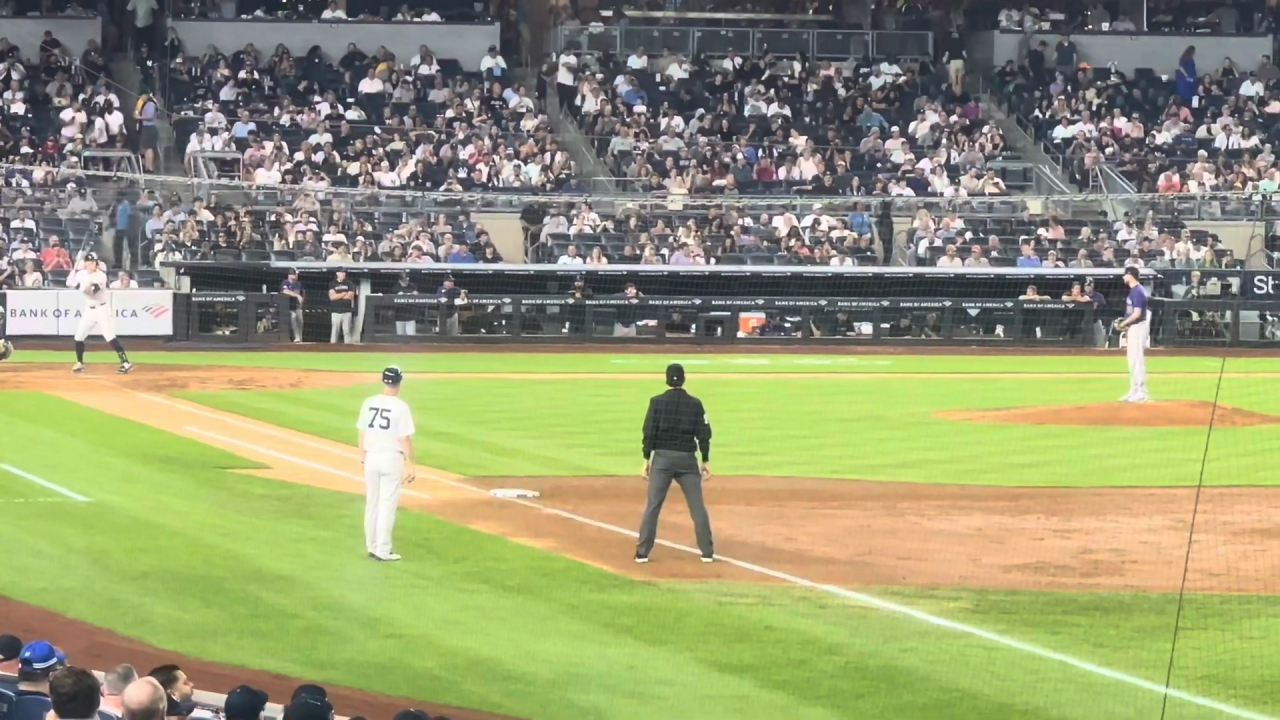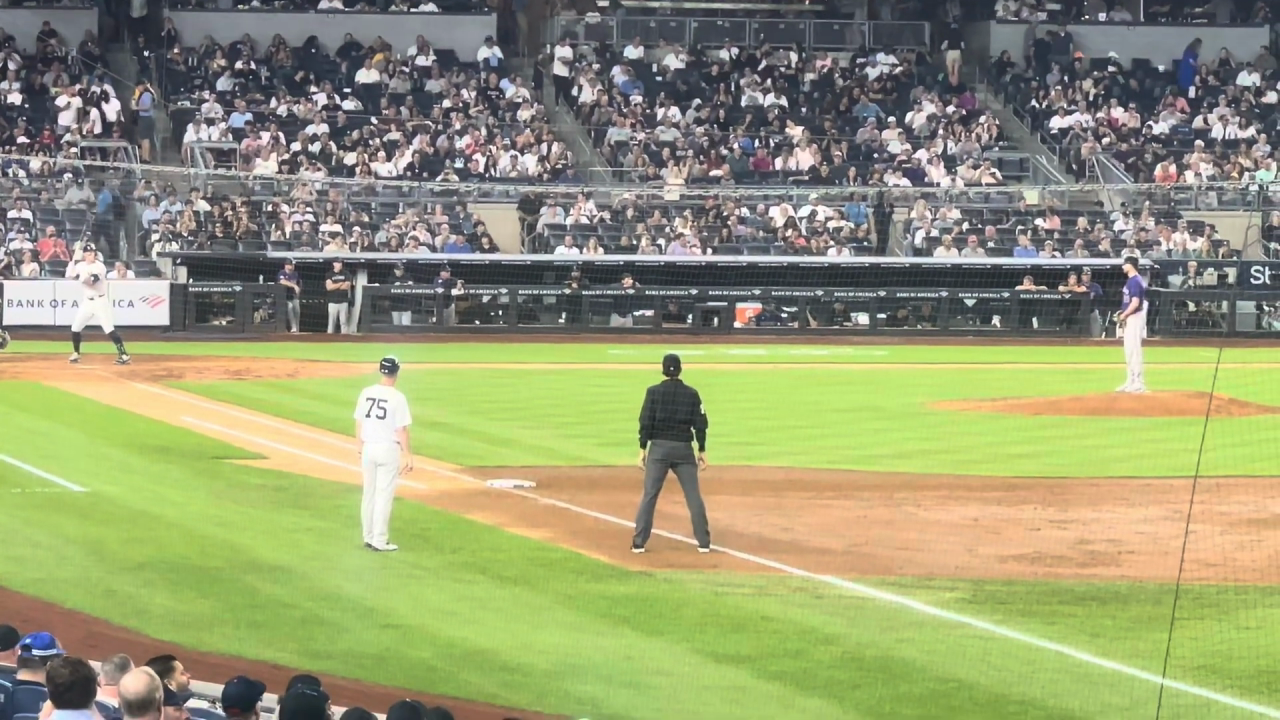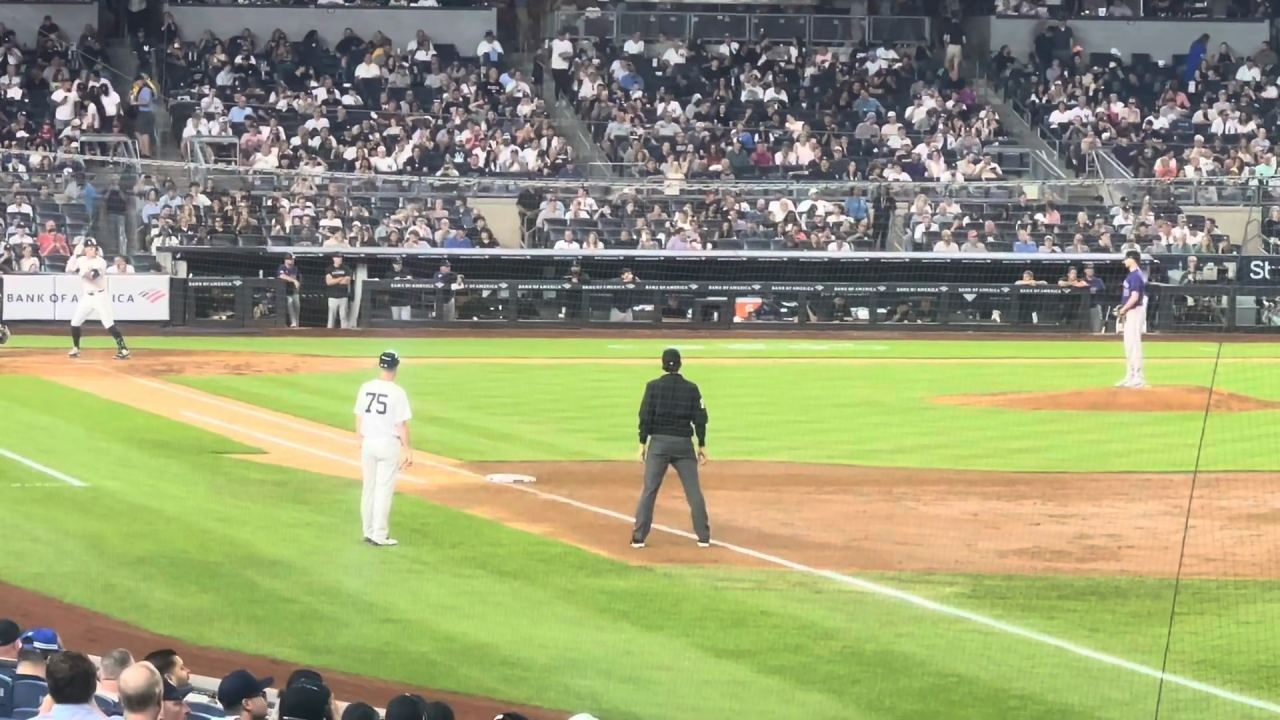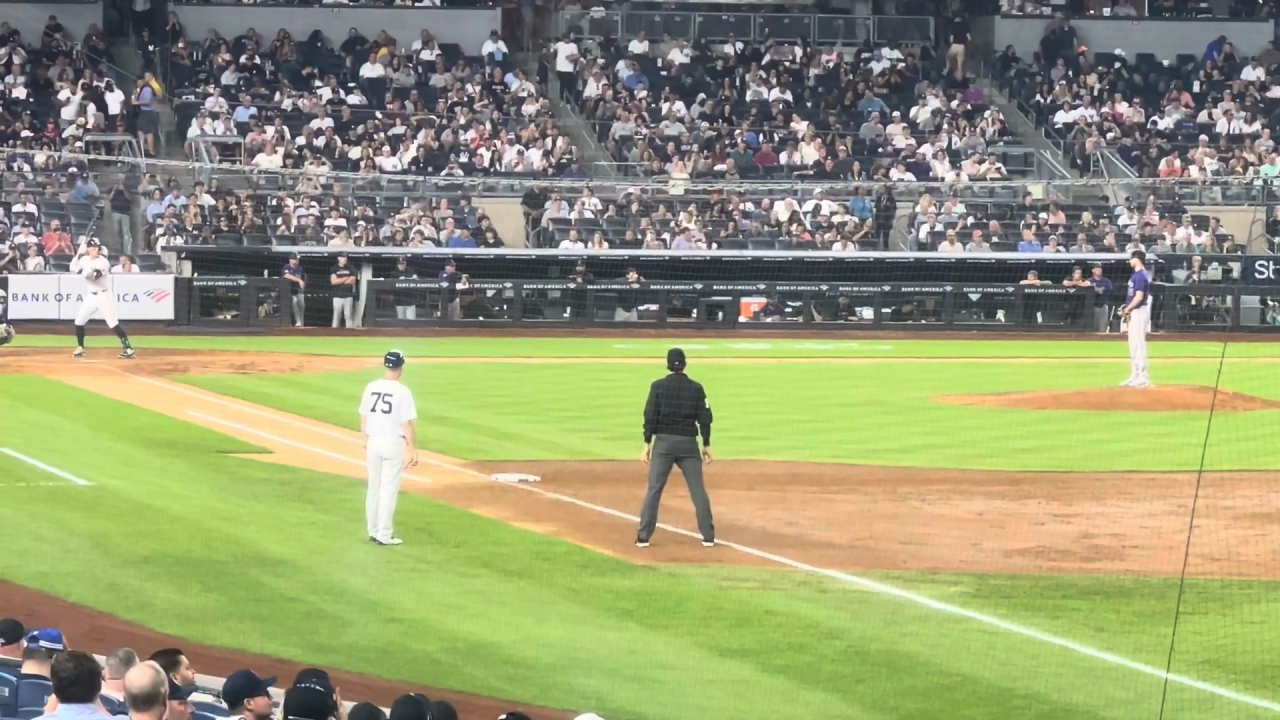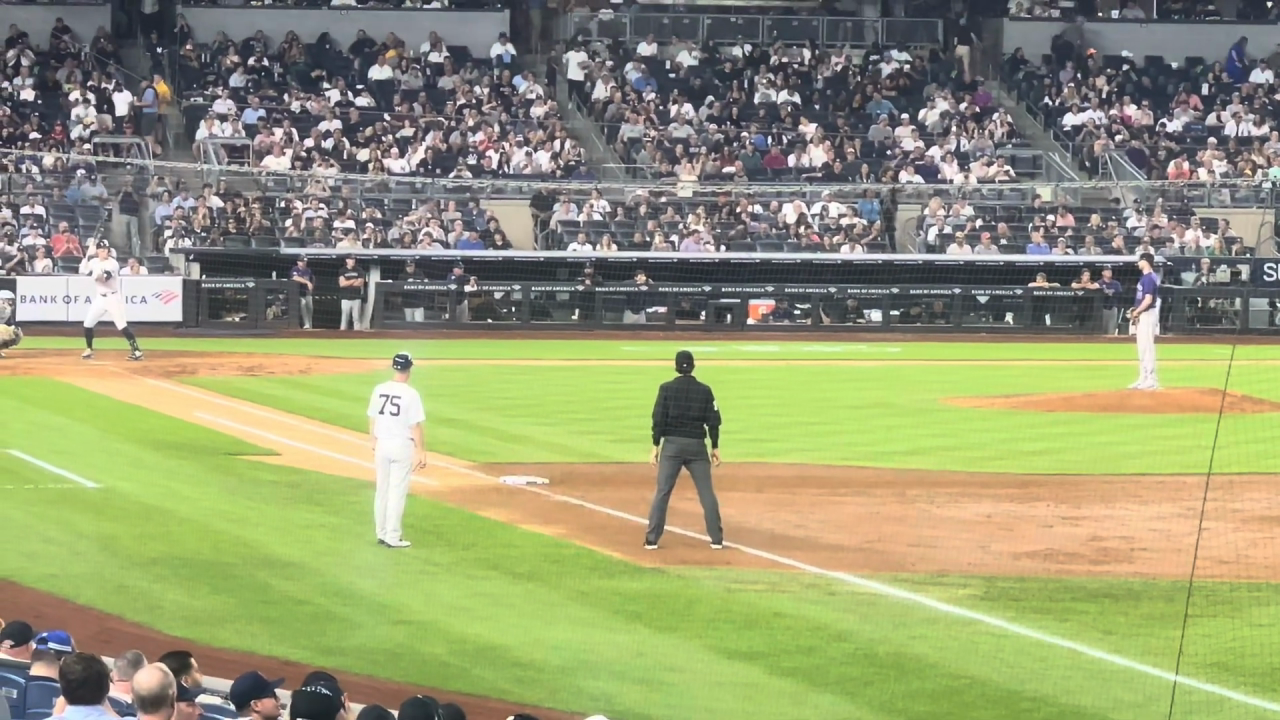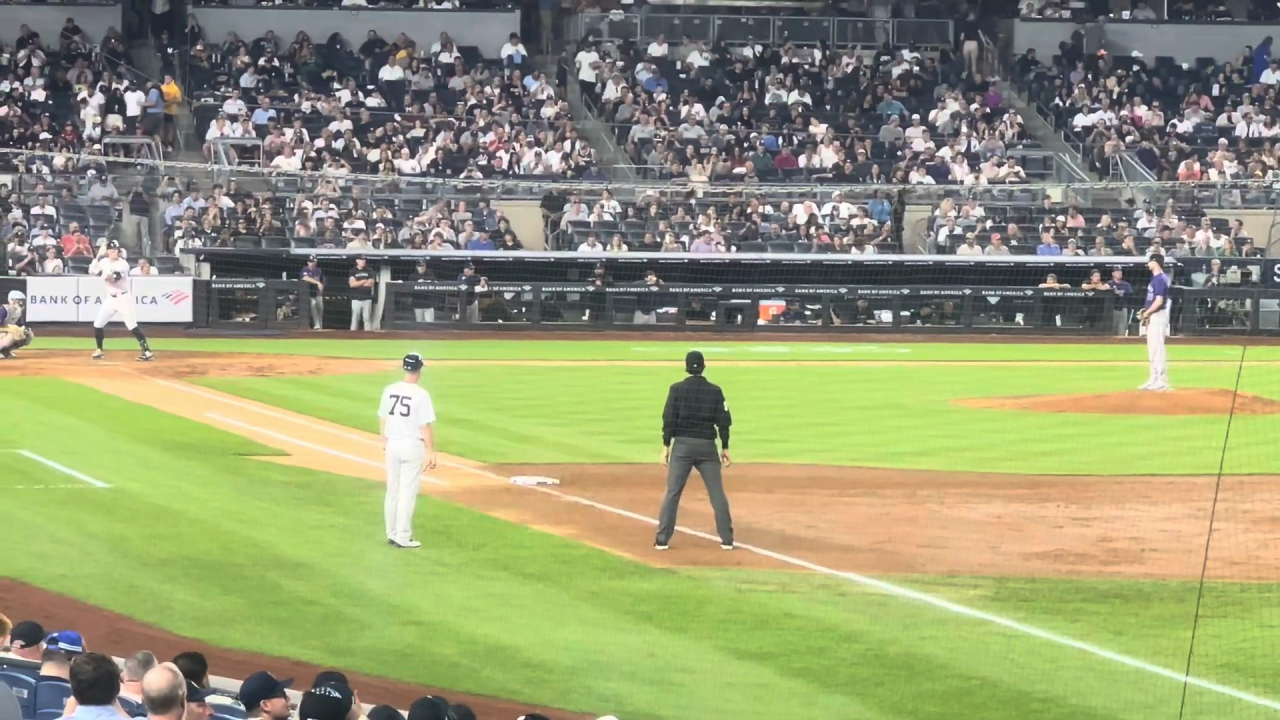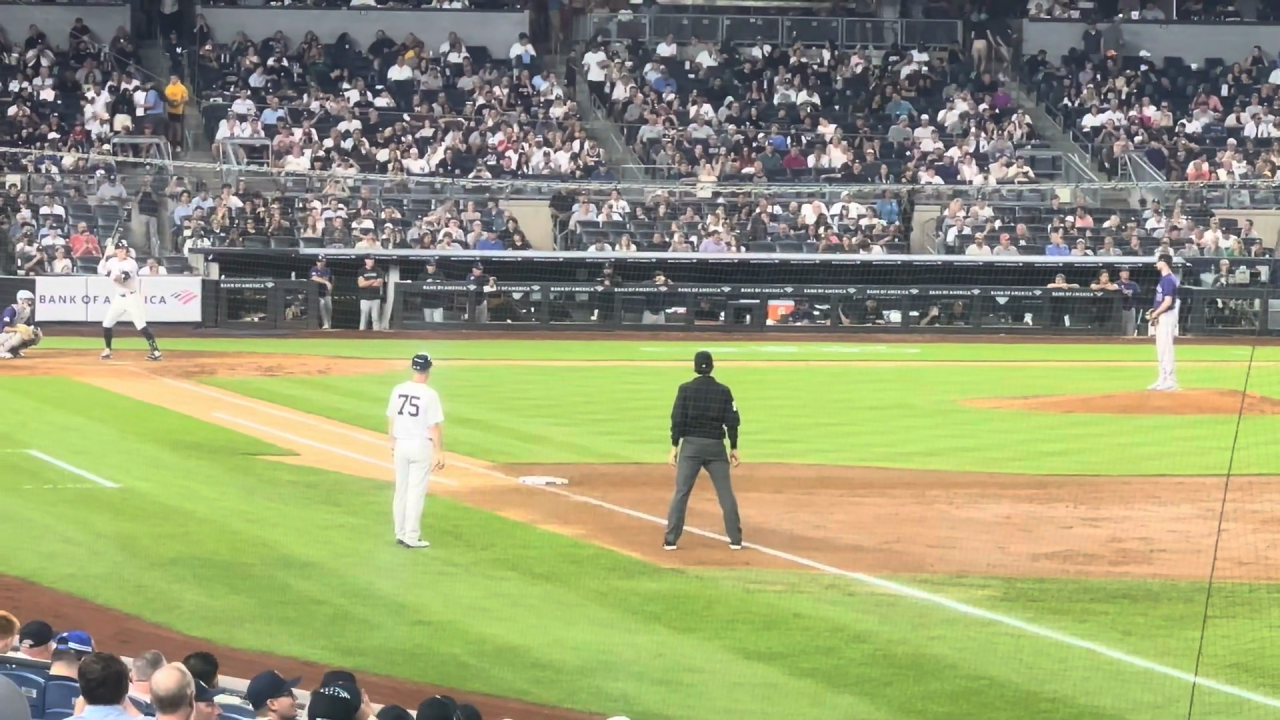
dt=0.3s
person 1, frame 1
left shoulder: (657, 402)
right shoulder: (695, 403)
left elbow: (649, 433)
right elbow: (704, 435)
left wrist: (646, 459)
right wrist: (705, 461)
left hip: (662, 457)
right hip: (687, 459)
left knee: (653, 506)
right knee: (698, 507)
left ankle: (642, 553)
right ankle: (707, 552)
person 1, frame 2
left shoulder: (654, 392)
right shoulder: (691, 394)
left elbow: (646, 423)
right elbow: (700, 424)
left wrist: (643, 449)
right wrist: (701, 451)
left hip: (659, 447)
right hip: (683, 448)
left knee: (649, 496)
right knee: (694, 496)
left ankle: (639, 543)
right ankle: (703, 542)
person 1, frame 3
left shoulder: (653, 386)
right shoulder: (691, 388)
left elbow: (645, 418)
right elbow: (700, 419)
left wrist: (642, 444)
right wrist: (701, 445)
left hip: (658, 442)
right hip: (683, 443)
left knee: (649, 490)
right knee: (694, 491)
left ankle: (638, 538)
right ankle: (703, 537)
person 1, frame 4
left shoulder: (658, 386)
right shoulder: (696, 388)
left elbow: (650, 417)
right elbow: (705, 419)
left wrist: (647, 444)
right wrist: (706, 445)
left hip: (663, 442)
right hip: (688, 443)
left knee: (653, 489)
right knee: (698, 490)
left ankle: (643, 537)
right ankle: (708, 537)
person 1, frame 5
left shoulder: (666, 388)
right shoulder: (704, 390)
left elbow: (658, 420)
right elbow: (713, 421)
left wrist: (655, 446)
right wrist: (715, 447)
left hip: (672, 444)
right hip: (697, 445)
left knee: (662, 492)
right knee: (707, 493)
left ankle: (651, 540)
right ankle: (716, 539)
person 1, frame 6
left shoulder: (677, 389)
right shoulder: (715, 390)
left elbow: (669, 420)
right elbow: (724, 421)
left wrist: (666, 447)
right wrist: (725, 448)
left hip: (682, 445)
right hip: (707, 445)
left knee: (672, 492)
right knee: (717, 493)
left ankle: (662, 540)
right ankle: (727, 539)
person 1, frame 7
left shoulder: (686, 389)
right shoulder: (723, 391)
left elbow: (677, 420)
right elbow: (732, 422)
left wrist: (674, 447)
right wrist: (733, 448)
left hip: (691, 445)
right hip: (715, 446)
left knee: (681, 493)
right knee: (726, 494)
left ankle: (671, 540)
right ankle: (735, 540)
person 2, frame 1
left shoulder: (369, 403)
right shoulder: (400, 407)
left elbow: (361, 434)
right elbow: (405, 440)
left wrist: (363, 458)
right wrist: (410, 465)
left hip: (372, 458)
right hip: (391, 459)
left knee: (372, 503)
right knee: (387, 505)
left ankle: (372, 547)
right ankle: (383, 551)
person 2, frame 2
left shoulder: (366, 393)
right shoulder: (397, 397)
left elbow: (358, 424)
right elbow: (402, 430)
left wrist: (361, 447)
right wrist: (408, 455)
left hip: (369, 448)
right hip: (388, 449)
left knee: (369, 494)
right knee: (384, 496)
left ankle: (368, 537)
right ankle: (380, 541)
person 2, frame 3
left shoulder: (365, 388)
right shoulder: (397, 392)
left elbow: (358, 418)
right elbow: (402, 425)
right wrist: (407, 450)
left hip: (368, 443)
right hip: (388, 444)
left knee: (368, 488)
right knee: (384, 490)
left ankle: (368, 532)
right ankle: (379, 536)
person 2, frame 4
left shoulder: (370, 387)
right shoulder: (402, 391)
left elbow: (363, 418)
right elbow: (407, 424)
left wrist: (366, 441)
right wrist: (412, 449)
left hip: (373, 442)
right hip: (394, 444)
left knee: (373, 488)
right knee: (388, 490)
left ankle: (373, 531)
right ankle: (384, 535)
person 2, frame 5
left shoulder: (379, 390)
right shoulder: (411, 394)
left elbow: (372, 420)
right elbow: (415, 426)
left wrist: (374, 442)
right wrist: (421, 451)
left hip: (382, 445)
right hip: (402, 446)
left knee: (382, 490)
right knee: (397, 492)
left ankle: (381, 534)
right ankle: (393, 537)
person 2, frame 6
left shoulder: (389, 390)
right shoulder: (421, 394)
left elbow: (382, 420)
right elbow: (426, 426)
left wrist: (385, 443)
right wrist: (431, 452)
left hip: (392, 445)
right hip: (412, 446)
left knee: (392, 491)
right knee: (407, 492)
left ankle: (392, 534)
right ankle: (403, 537)
person 2, frame 7
left shoulder: (398, 390)
right shoulder: (430, 394)
left elbow: (391, 420)
right elbow: (434, 427)
left wrist: (393, 443)
right wrist: (439, 452)
left hip: (401, 445)
right hip: (421, 446)
left knee: (401, 490)
right knee: (416, 492)
left ankle: (400, 534)
right ankle: (412, 537)
